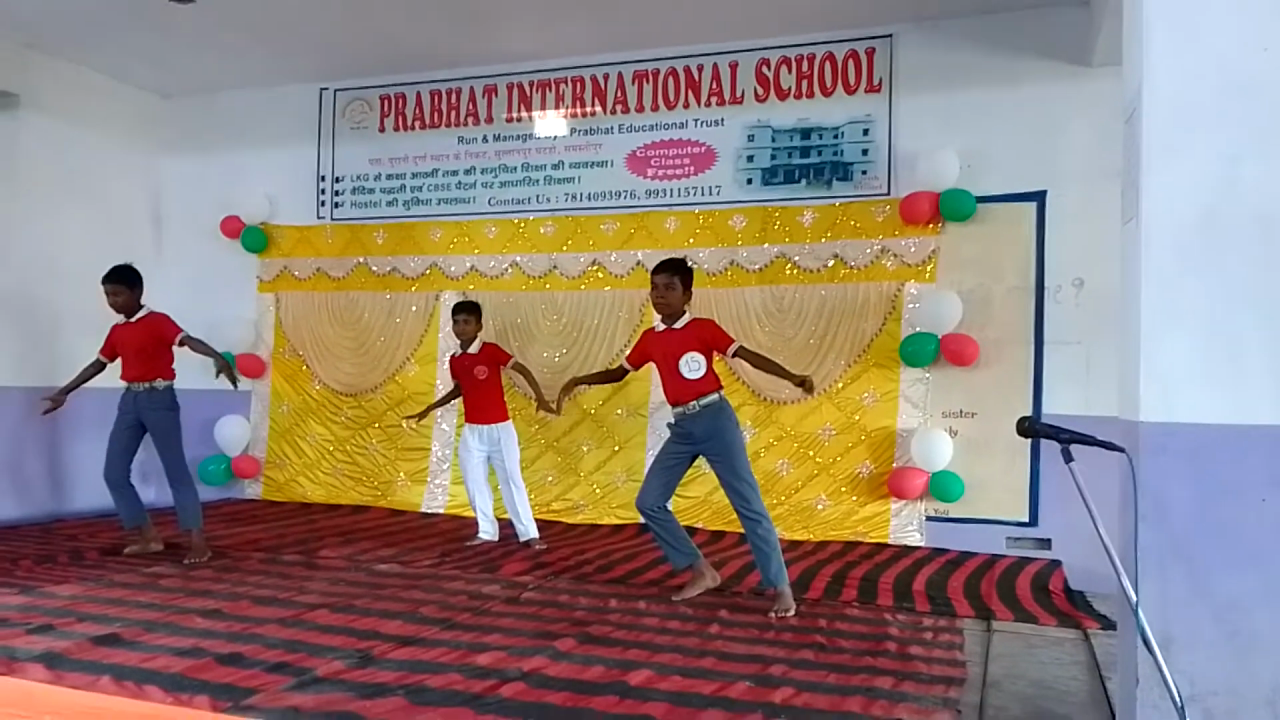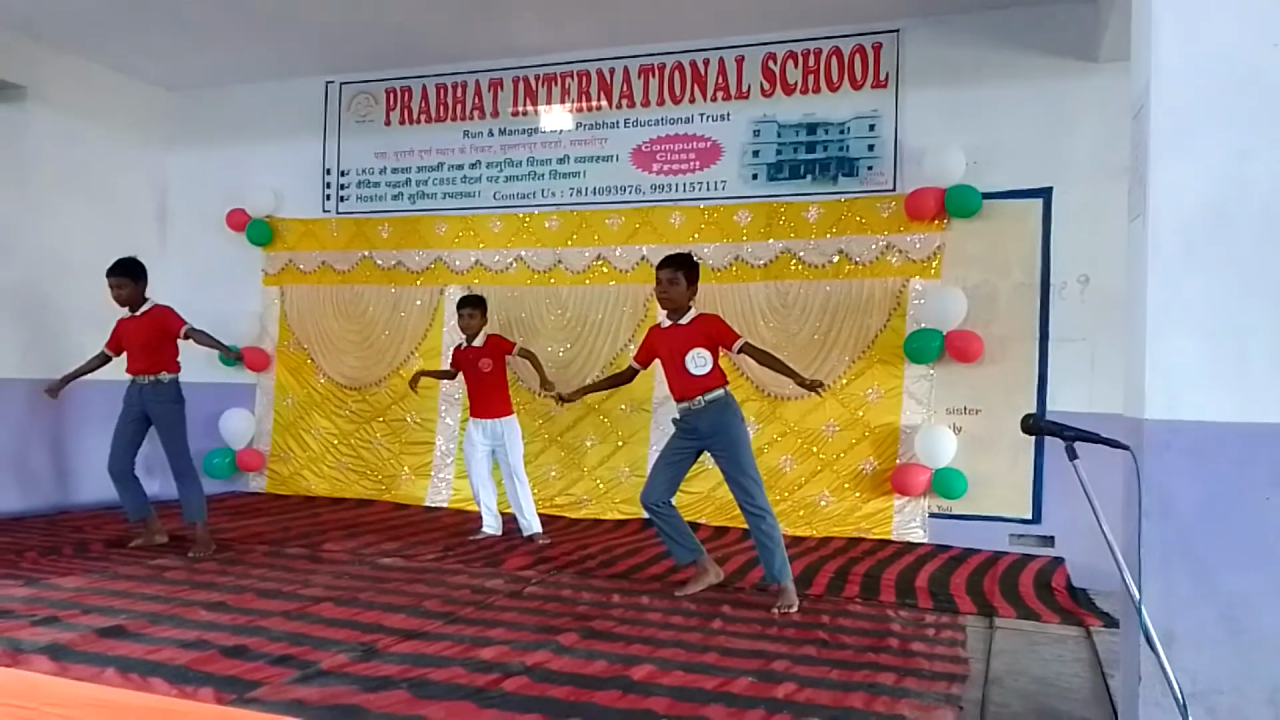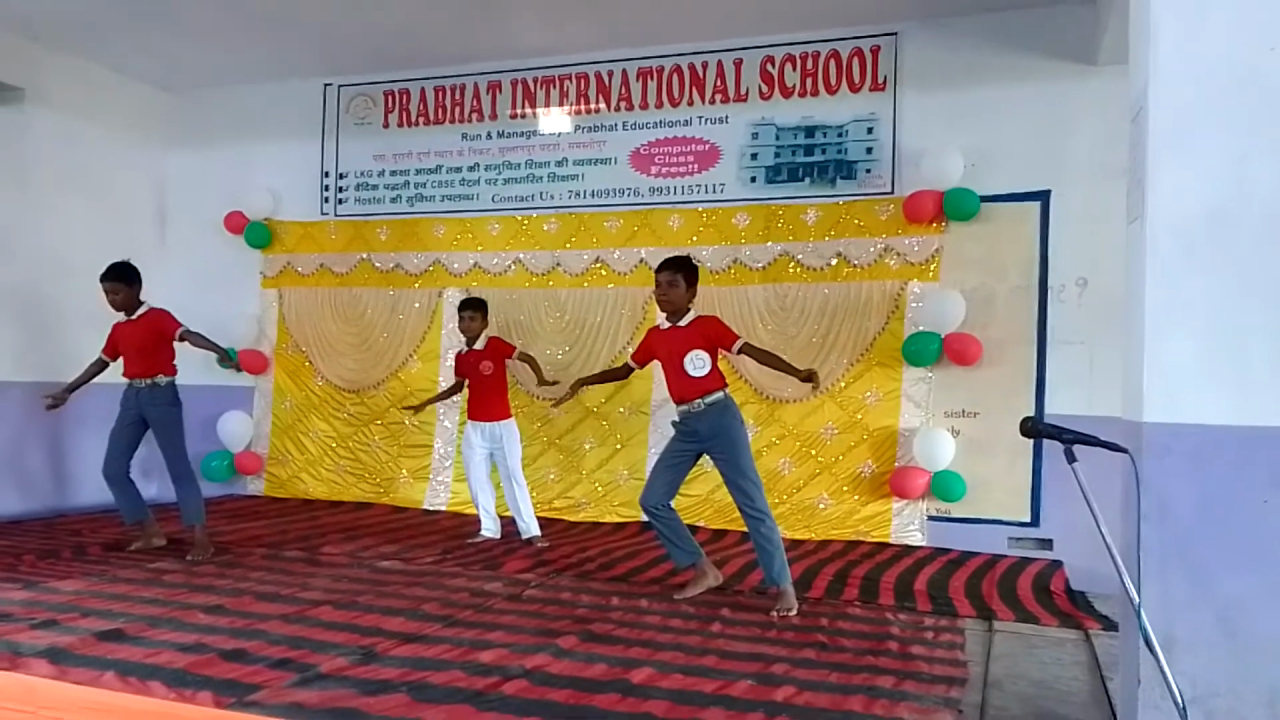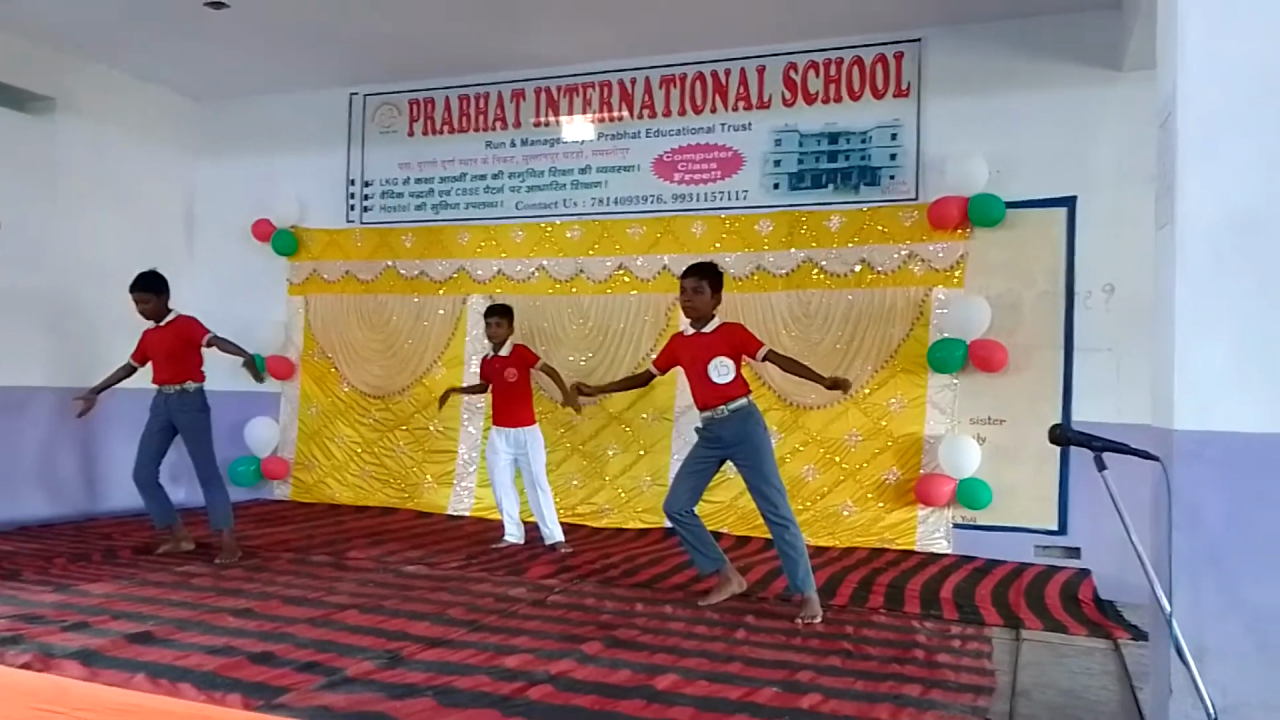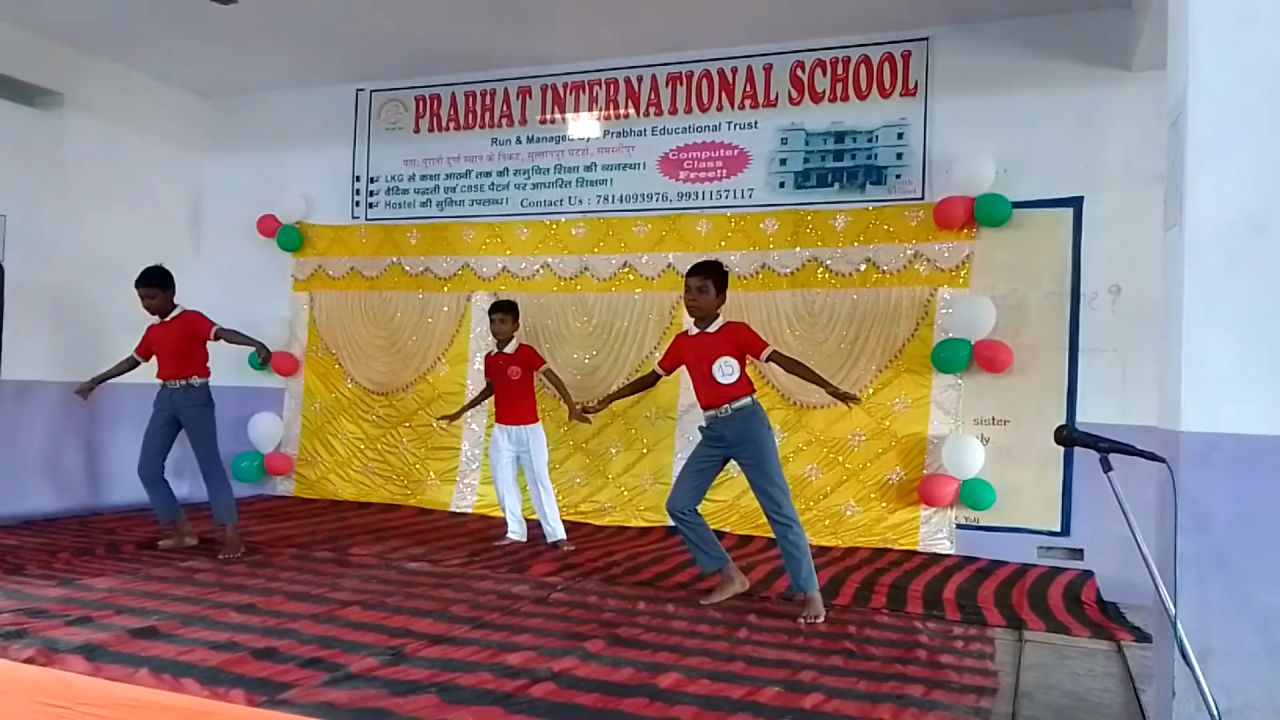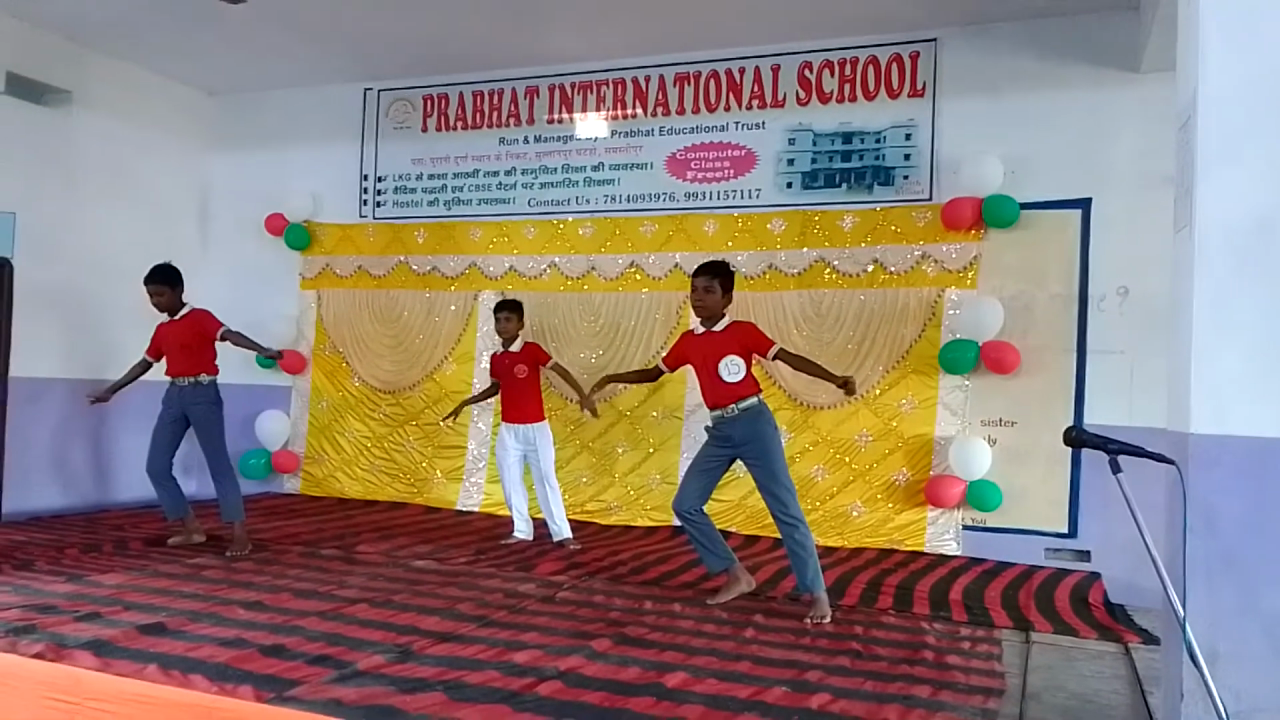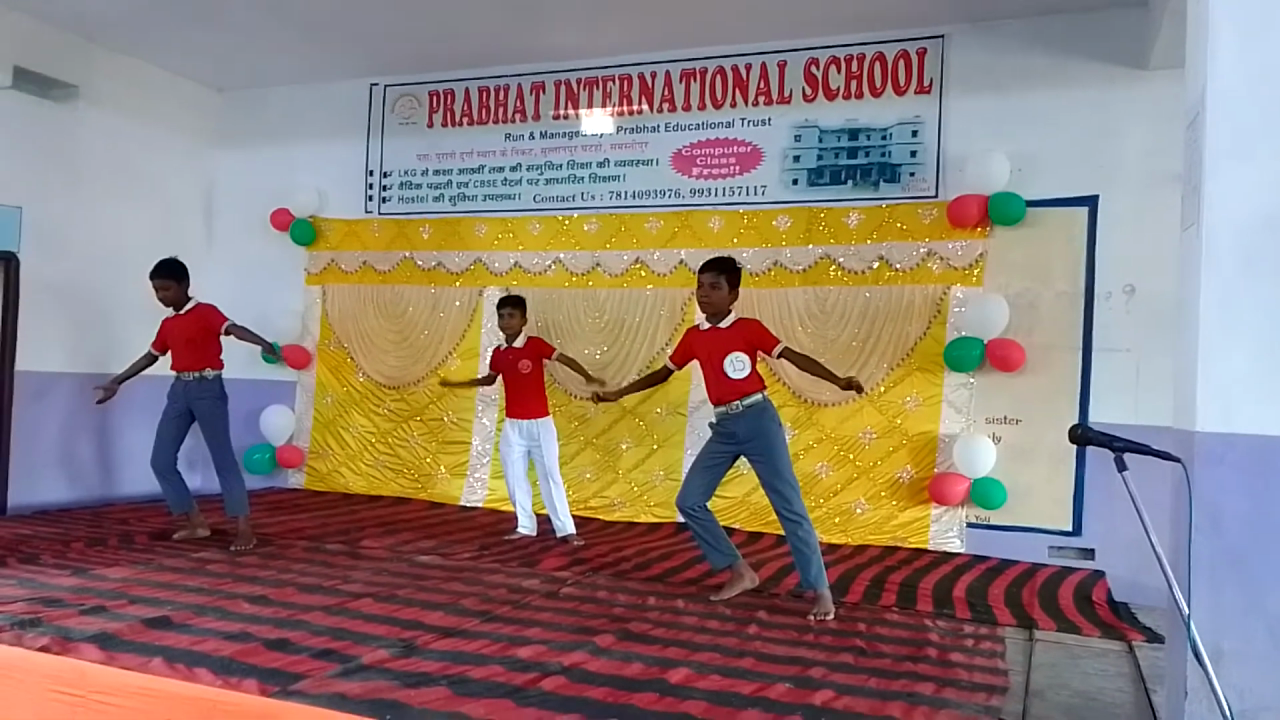
dt=0.3s
person 1, frame 1
left shoulder: (704, 328)
right shoulder: (649, 338)
left elbow: (749, 356)
right elbow: (619, 373)
left wrist: (792, 378)
right wrist: (579, 381)
left hip: (716, 420)
right hip: (681, 428)
left knee: (748, 505)
right knee: (648, 502)
left ankle: (781, 589)
right ankle: (701, 572)
person 1, frame 2
left shoulder: (710, 324)
right shoulder: (655, 335)
left elbow: (754, 352)
right elbow: (628, 375)
left wrist: (798, 378)
right wrist: (581, 391)
left hip: (721, 415)
right hip: (686, 424)
left knee: (753, 501)
right knee: (653, 497)
left ankle: (785, 584)
right ankle: (705, 567)
person 1, frame 3
left shoulder: (709, 326)
right shoulder: (655, 336)
left elbow: (753, 352)
right elbow: (624, 371)
left wrist: (797, 373)
right wrist: (582, 382)
left hip: (720, 417)
right hip: (686, 426)
left knee: (752, 504)
right knee: (652, 500)
left ankle: (784, 587)
right ankle: (704, 571)
person 1, frame 4
left shoulder: (733, 332)
right shoulder: (678, 342)
left elbow: (778, 359)
right elbow: (645, 377)
left wrist: (824, 381)
right wrist: (598, 389)
left hip: (744, 424)
right hip: (709, 432)
left knee: (776, 510)
right knee: (676, 505)
left ankle: (808, 595)
right ankle: (727, 577)
person 1, frame 5
left shoulder: (737, 332)
right shoulder: (682, 342)
left elbow: (783, 360)
right elbow: (651, 378)
left wrist: (828, 387)
right wrist: (609, 399)
left hip: (747, 423)
right hip: (713, 431)
left knee: (779, 509)
right knee: (679, 504)
left ankle: (811, 594)
right ankle: (730, 576)
person 1, frame 6
left shoulder: (744, 331)
right shoulder: (688, 341)
left elbow: (790, 358)
right elbow: (654, 373)
left wrist: (835, 379)
right wrist: (611, 379)
left hip: (754, 423)
right hip: (719, 431)
left knee: (785, 509)
right knee: (685, 504)
left ankle: (817, 594)
right ankle: (736, 576)
person 1, frame 7
left shoulder: (749, 328)
right shoulder: (693, 336)
left elbow: (793, 356)
right elbow: (663, 373)
left wrist: (837, 380)
right wrist: (620, 392)
left hip: (758, 420)
right hip: (723, 427)
left knee: (789, 506)
right knee: (689, 500)
left ankle: (821, 591)
right ankle: (740, 572)
person 2, frame 1
left shoulder: (157, 322)
right shoulder: (116, 331)
left elbow: (188, 340)
right elbow: (98, 364)
left wrist: (219, 359)
right wrist: (64, 391)
left hip: (158, 399)
right hip: (129, 401)
left knee: (176, 471)
right knee: (114, 473)
left ankle: (198, 542)
right ankle: (148, 537)
person 2, frame 2
left shoulder: (163, 315)
right shoulder: (122, 325)
left elbow: (193, 333)
right elbow: (103, 357)
left wrist: (225, 349)
right wrist: (65, 380)
left hip: (163, 392)
right hip: (135, 394)
left knee: (180, 464)
right knee: (118, 465)
left ankle: (203, 535)
right ankle: (153, 529)
person 2, frame 3
left shoulder: (158, 317)
right shoulder: (118, 329)
left elbow: (188, 335)
right elbow: (101, 363)
left wrist: (220, 352)
right wrist: (67, 391)
left hip: (161, 395)
right hip: (132, 397)
left knee: (179, 467)
right knee: (113, 469)
left ankle: (201, 539)
right ankle: (151, 532)
person 2, frame 4
left shoulder: (186, 325)
right shoulder: (147, 337)
left elbow: (215, 341)
right elbow: (129, 367)
left wrist: (246, 356)
right wrist: (95, 392)
left hip: (189, 401)
right hip: (161, 403)
left knee: (207, 472)
right knee: (143, 474)
left ankle: (229, 542)
right ankle: (179, 536)
person 2, frame 5
left shoulder: (192, 319)
right shoulder: (152, 331)
left elbow: (223, 333)
right elbow: (133, 361)
left wrist: (256, 344)
right wrist: (95, 381)
left hip: (194, 396)
right hip: (165, 398)
left knee: (211, 466)
right knee: (148, 468)
left ankle: (232, 537)
right ankle: (183, 531)
person 2, frame 6
left shoulder: (200, 318)
right shoulder: (161, 330)
left elbow: (229, 335)
right elbow: (145, 363)
left wrist: (263, 350)
right wrist: (111, 390)
left hip: (202, 394)
right hip: (173, 396)
left knee: (219, 464)
right knee: (156, 466)
left ankle: (240, 534)
right ankle: (191, 528)
person 2, frame 7
left shoulder: (206, 312)
right shoulder: (167, 324)
left elbow: (233, 329)
right elbow: (151, 356)
left wrist: (264, 344)
right wrist: (117, 381)
left hip: (207, 388)
right hip: (179, 390)
left knee: (223, 458)
right knee: (161, 460)
left ankle: (245, 529)
right ankle: (196, 523)
person 3, frame 1
left shoulder: (491, 351)
right shoulder: (455, 360)
left elbow: (522, 369)
left wrist: (540, 398)
right wrist: (430, 407)
left hip: (500, 428)
right hip: (472, 431)
left knee: (511, 480)
right knee: (474, 483)
left ankle: (529, 533)
right ankle: (487, 531)
person 3, frame 2
left shoulder: (496, 342)
right shoulder: (459, 352)
left elbow: (528, 354)
right elbow: (451, 374)
left wrist: (544, 378)
right wrist: (423, 373)
left hip: (504, 422)
right hip: (476, 425)
left knee: (515, 475)
right knee: (478, 476)
left ankle: (533, 528)
right ankle: (490, 526)
person 3, frame 3
left shoulder: (496, 344)
right shoulder: (461, 357)
left elbow: (527, 358)
left wrist: (541, 378)
right wrist: (427, 402)
left hip: (502, 426)
right hip: (474, 428)
left knee: (513, 478)
right knee: (477, 480)
left ankle: (531, 531)
right ankle: (489, 528)
person 3, frame 4
left shoulder: (521, 352)
right shoulder: (486, 362)
left elbow: (549, 370)
left wrist: (567, 393)
right wrist: (454, 390)
left hip: (527, 431)
right hip: (499, 434)
left knee: (537, 483)
right knee: (501, 485)
left ankle: (554, 537)
right ankle: (513, 534)
person 3, frame 5
left shoulder: (526, 352)
right shoulder: (490, 358)
left elbow: (552, 377)
left wrist: (572, 407)
right wrist: (462, 410)
left hip: (529, 429)
right hip: (502, 431)
left knee: (540, 481)
right knee: (504, 483)
left ankle: (557, 534)
right ankle: (516, 531)
person 3, frame 6
left shoulder: (532, 350)
right shoulder: (496, 358)
left elbow: (561, 370)
left wrist: (583, 395)
right wrist: (464, 403)
left hip: (536, 428)
right hip: (508, 430)
left knee: (546, 480)
right knee: (511, 482)
left ankle: (563, 533)
right ankle: (522, 530)
person 3, frame 7
left shoulder: (535, 344)
right shoulder: (498, 354)
left elbow: (565, 359)
right elbow: (489, 379)
left wrist: (588, 377)
right wrist: (458, 384)
left hip: (540, 423)
right hip: (513, 425)
left knee: (550, 476)
right knee: (514, 477)
left ankle: (566, 529)
right ankle: (525, 526)
